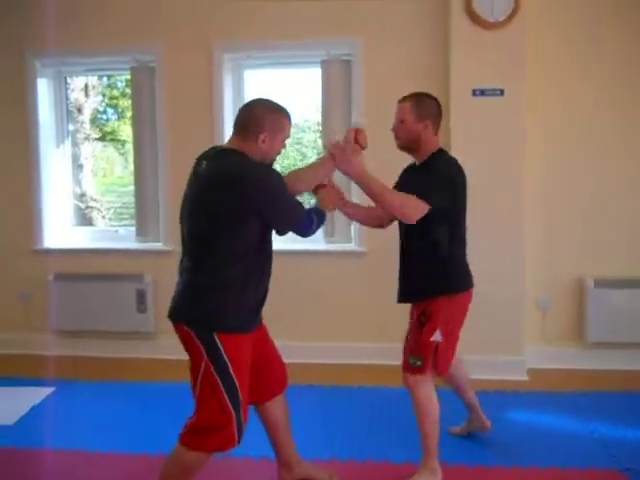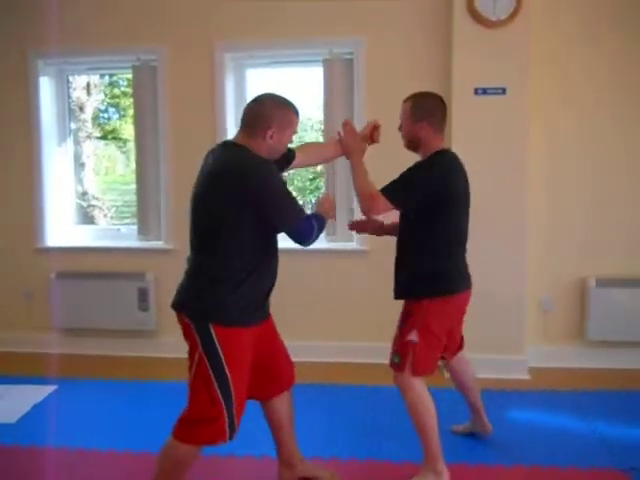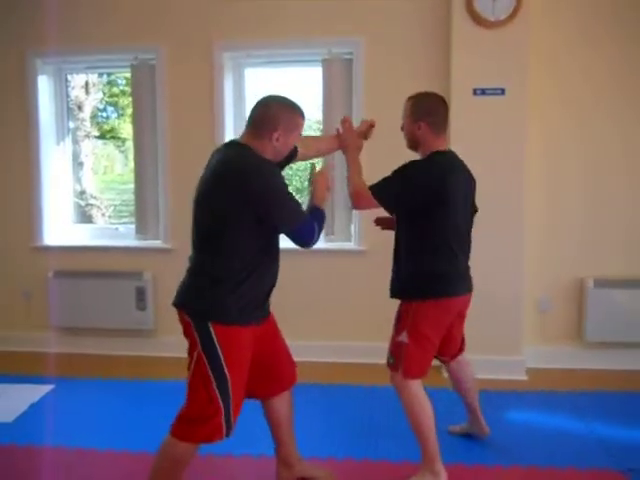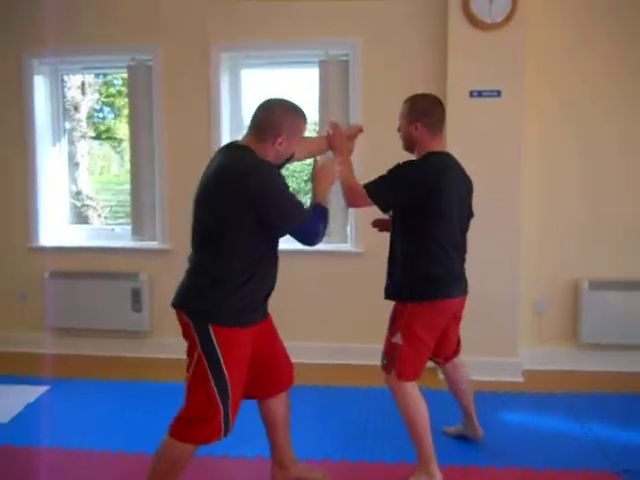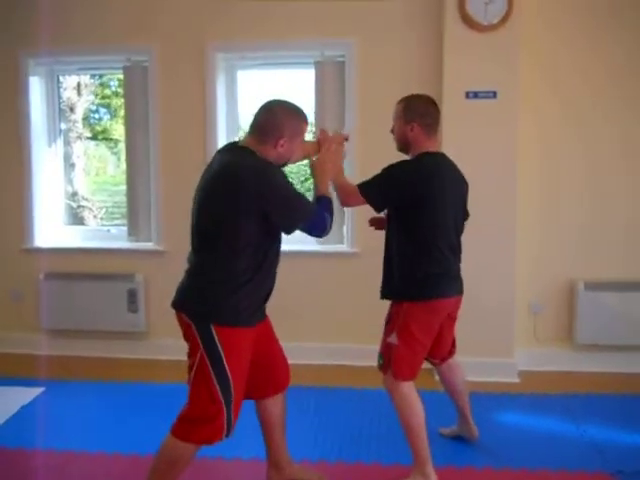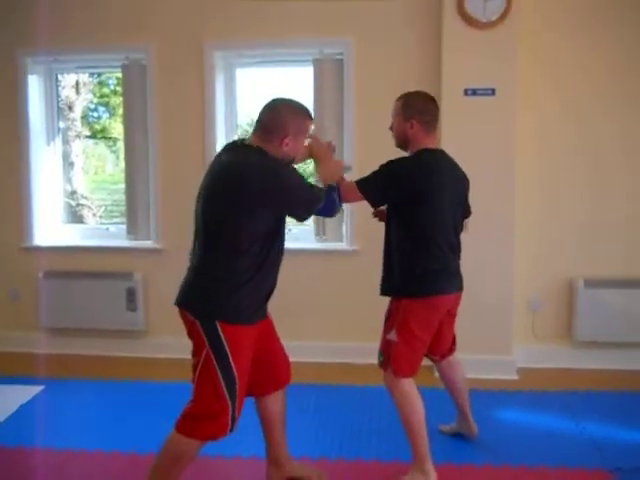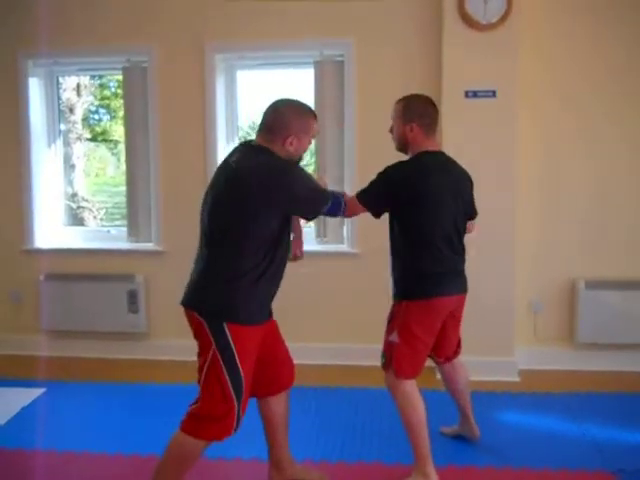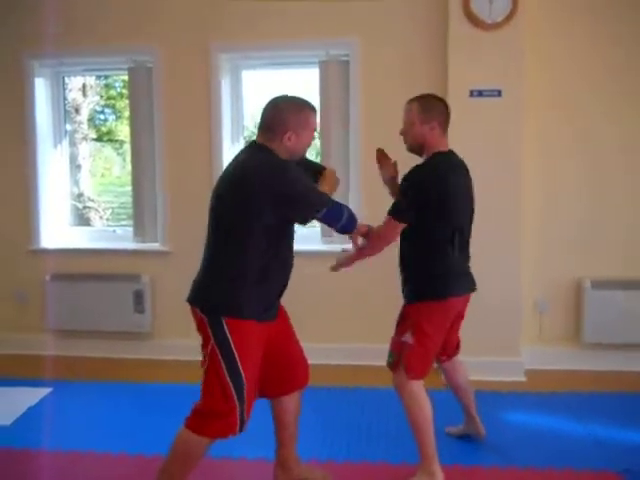
dt=0.3s
person 1, frame 1
left shoulder: (444, 169)
right shoulder: (416, 171)
left elbow: (409, 214)
right elbow: (384, 217)
left wrist: (360, 174)
right wrist: (338, 199)
left hip: (443, 290)
right hip: (434, 287)
left knee: (417, 374)
right knee: (443, 357)
right ankle: (478, 417)
person 1, frame 2
left shoulder: (431, 171)
right shoulder: (444, 167)
left elbow: (373, 203)
left wrist: (355, 156)
right wrist: (377, 229)
left hip: (433, 291)
right hip: (450, 284)
left knee: (407, 374)
right knee: (451, 353)
right ankle: (480, 420)
person 1, frame 3
left shoulder: (420, 173)
right shoulder: (459, 170)
left elbow: (360, 199)
left wrist: (352, 153)
right wrist: (400, 224)
left hip: (429, 292)
right hip: (457, 286)
left knee: (405, 375)
right knee: (453, 355)
right ankle: (477, 422)
person 1, frame 4
left shoulder: (414, 173)
right shoulder: (457, 173)
left elbow: (355, 197)
left wrist: (342, 155)
right wrist: (398, 225)
left hip: (423, 295)
right hip: (452, 288)
left knee: (400, 377)
right knee: (448, 358)
right ankle: (472, 425)
person 1, frame 5
left shoulder: (407, 173)
right shoulder: (453, 173)
left elbow: (348, 197)
right wrist: (394, 223)
left hip: (418, 294)
right hip: (448, 288)
left knee: (397, 377)
right knee: (443, 358)
right ankle: (467, 425)
person 1, frame 6
left shoulder: (404, 171)
right shoulder: (453, 170)
left elbow: (346, 193)
left hip: (418, 290)
right hip: (448, 284)
left knee: (397, 373)
right knee: (443, 354)
right ankle: (466, 422)
person 1, frame 7
left shoulder: (401, 175)
right shoulder: (458, 174)
left elbow: (349, 208)
left hip: (420, 292)
right hip: (453, 286)
left knee: (398, 375)
right knee: (446, 357)
right ankle: (468, 425)
person 1, frame 8
left shoulder: (425, 176)
right shoulder: (455, 168)
left elbow: (387, 234)
left wrist: (351, 257)
right wrist: (392, 182)
left hip: (431, 292)
right hip: (456, 285)
left knee: (407, 375)
right knee: (446, 357)
right ankle: (473, 423)
person 2, frame 1
left shoulder: (216, 161)
right shoulder: (250, 177)
left elbow: (287, 185)
right elbow: (302, 223)
left wrist: (337, 159)
right wrist: (325, 204)
left hip: (231, 310)
right hip: (214, 318)
left knee: (270, 381)
right knee: (219, 422)
person 2, frame 2
left shoulder: (232, 156)
right shoulder: (253, 173)
left elbow: (303, 155)
right elbow: (304, 232)
right wrist: (323, 212)
left hip: (243, 305)
right hip: (218, 312)
left knee: (277, 378)
right knee: (211, 416)
person 2, frame 3
left shoulder: (238, 155)
right shoulder: (255, 173)
left elbow: (302, 149)
right elbow: (306, 234)
right wrist: (319, 194)
left hip: (246, 303)
right hip: (217, 311)
left knee: (279, 376)
right knee: (207, 414)
person 2, frame 4
left shoulder: (238, 156)
right shoulder: (256, 175)
left elbow: (296, 151)
right elbow: (311, 232)
right wrist: (322, 187)
left hip: (243, 305)
right hip: (216, 312)
left knee: (276, 377)
right knee: (207, 414)
person 2, frame 5
left shoulder: (235, 156)
right shoulder: (257, 176)
left elbow: (284, 155)
right elbow: (319, 224)
left wrist: (320, 148)
right wrist: (323, 176)
left hip: (240, 305)
right hip: (215, 312)
left knee: (273, 378)
right knee: (208, 414)
person 2, frame 6
left shoulder: (238, 153)
right shoulder: (268, 173)
right elbow: (326, 205)
left wrist: (313, 151)
right wrist: (328, 174)
left hip: (239, 302)
right hip: (219, 309)
left knee: (273, 375)
right knee: (213, 411)
person 2, frame 7
left shoulder: (246, 156)
right shoulder: (276, 174)
right elbow: (333, 205)
left wrist: (294, 230)
right wrist: (323, 198)
left hip: (243, 303)
right hip: (224, 309)
left knee: (277, 376)
right knee: (218, 410)
person 2, frame 8
left shoulder: (265, 160)
right shoulder: (270, 173)
left elbow: (324, 177)
right elbow: (333, 214)
left wrist: (315, 196)
right wrist: (359, 228)
left hip: (258, 301)
right hip: (229, 307)
left knee: (290, 375)
right knee: (221, 409)
